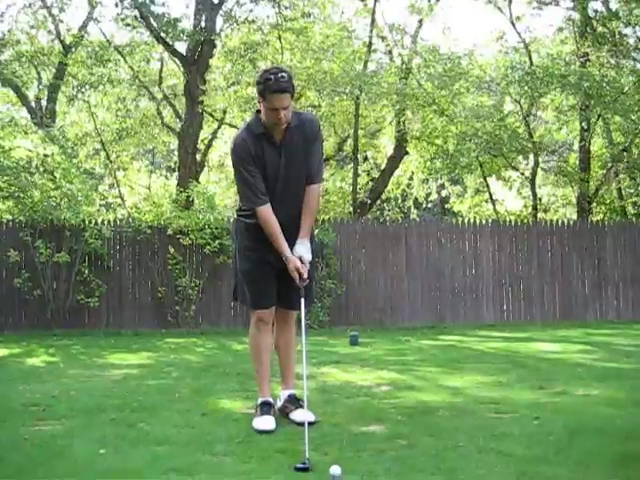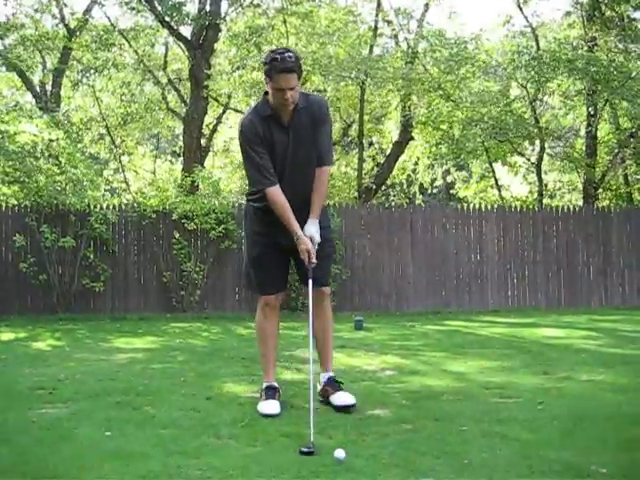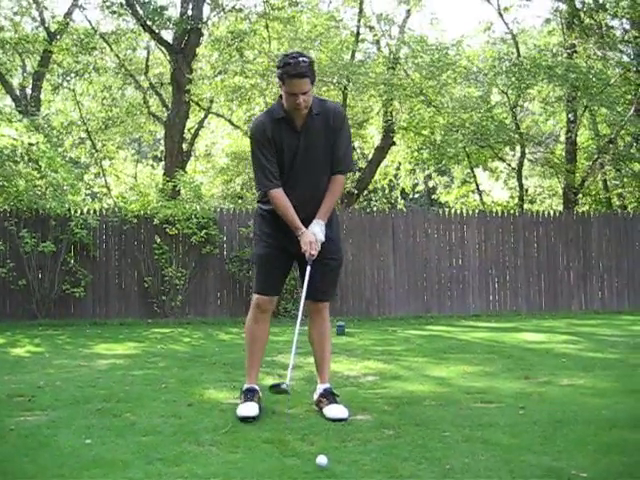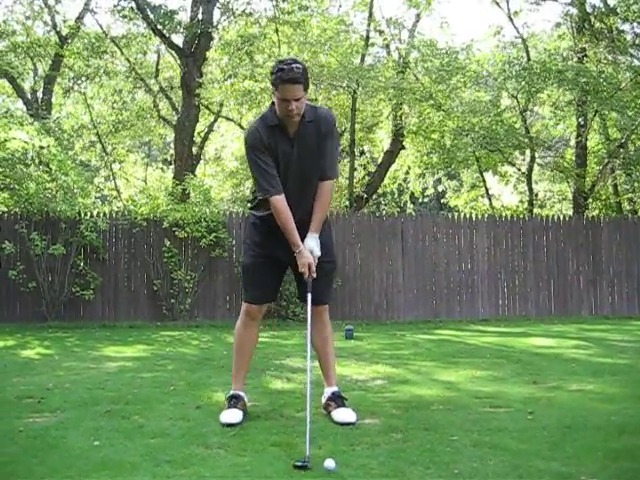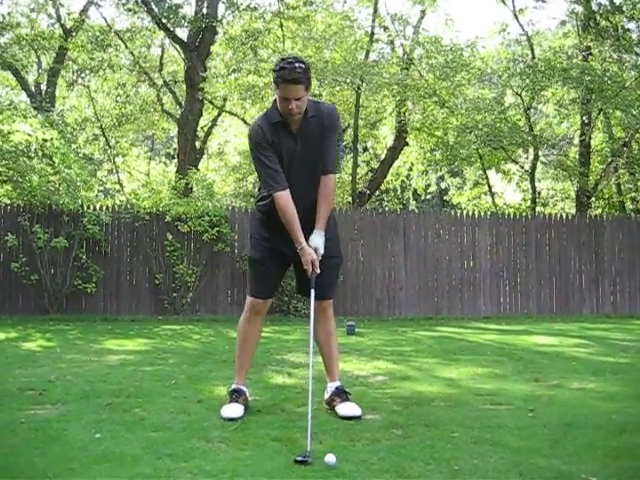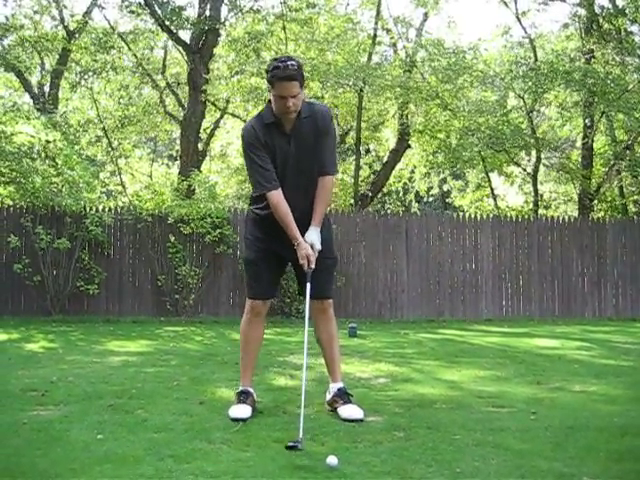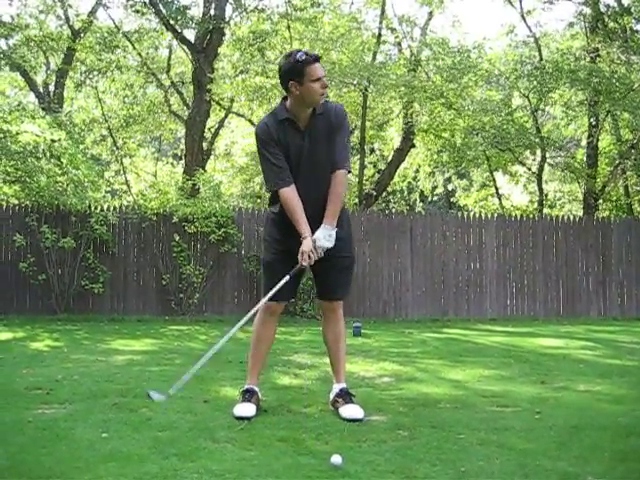
dt=0.5s
person 1, frame 1
left shoulder: (309, 127)
right shoulder: (244, 143)
left elbow: (313, 186)
right elbow: (260, 204)
left wrist: (302, 243)
right wrist: (285, 255)
left hip: (297, 236)
right hip: (257, 237)
left knee: (288, 316)
right knee: (262, 316)
left ankle: (288, 394)
right ankle: (264, 400)
person 1, frame 2
left shoulder: (317, 109)
right shoulder: (251, 124)
left elbow: (323, 167)
right elbow: (268, 186)
left wrist: (312, 223)
right wrist: (296, 234)
left hip: (311, 216)
right hip: (267, 221)
left knee: (322, 295)
right knee: (269, 301)
left ankle: (328, 377)
right ankle: (269, 385)
person 1, frame 3
left shoulder: (334, 116)
right shoulder: (264, 126)
left elbow: (340, 173)
right elbow: (271, 187)
left wrist: (318, 224)
right wrist: (300, 232)
left hip: (321, 224)
right hip: (275, 225)
left knee: (319, 307)
right knee: (262, 303)
left ankle: (324, 389)
right ankle: (250, 387)
person 1, frame 4
left shoulder: (325, 121)
right shoulder: (257, 133)
left elbow: (326, 181)
right elbow: (273, 195)
left wrist: (313, 237)
right wrist: (297, 249)
left hip: (313, 229)
right hip: (266, 231)
left knee: (320, 309)
right knee: (252, 310)
left ankle: (331, 392)
right ankle: (237, 394)
person 1, frame 5
left shoulder: (328, 116)
right shoulder: (261, 131)
left elbow: (329, 176)
right elbow: (278, 192)
left wrist: (318, 233)
right wrist: (301, 246)
left hip: (319, 225)
right hip: (272, 227)
left knee: (323, 305)
right knee: (256, 305)
left ankle: (335, 388)
right ankle: (238, 388)
person 1, frame 6
left shoulder: (321, 117)
right shoulder: (254, 131)
left elbow: (326, 176)
right elbow: (271, 191)
left wrist: (313, 231)
right wrist: (297, 242)
left hip: (313, 225)
right hip: (267, 228)
left knee: (323, 305)
right knee: (255, 306)
left ankle: (337, 389)
right ankle: (245, 390)
person 1, frame 7
left shoulder: (335, 115)
right shoulder: (268, 129)
left elbow: (340, 172)
right elbow: (284, 187)
left wrist: (327, 229)
right wrist: (305, 236)
left hip: (331, 226)
right hip: (285, 227)
left knee: (333, 306)
right knee: (271, 306)
left ankle: (340, 389)
right ankle: (251, 388)
